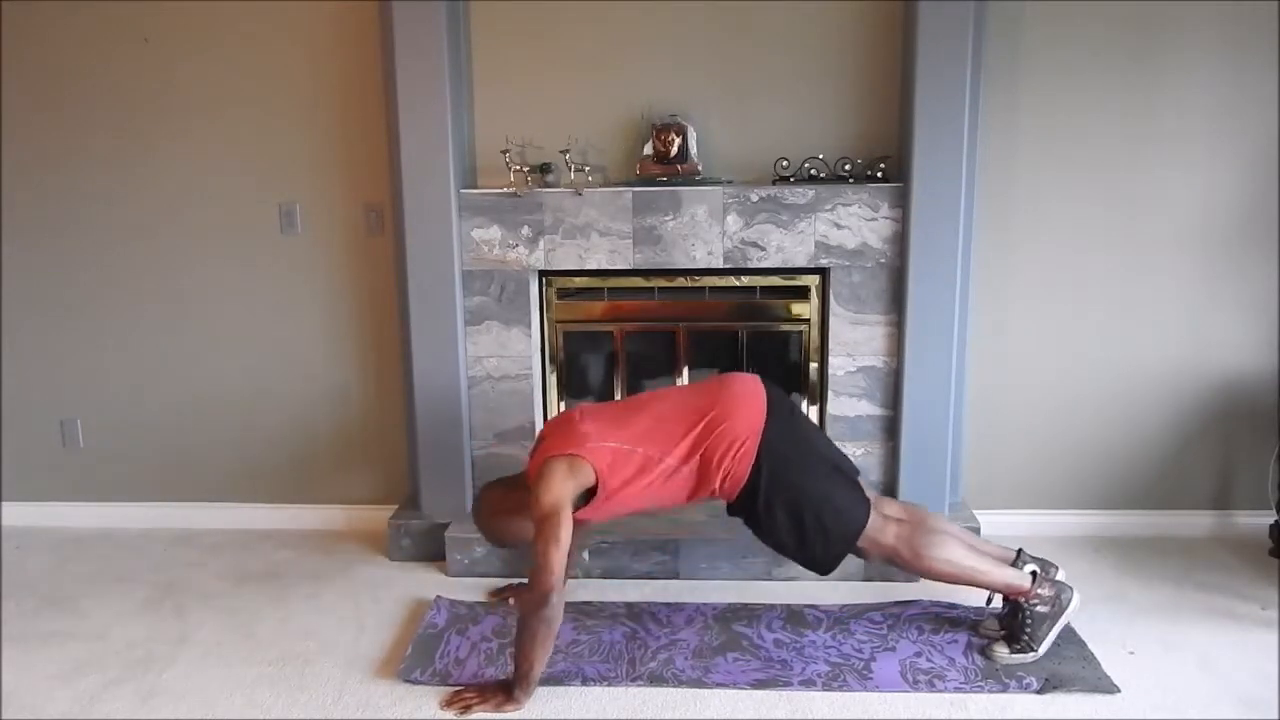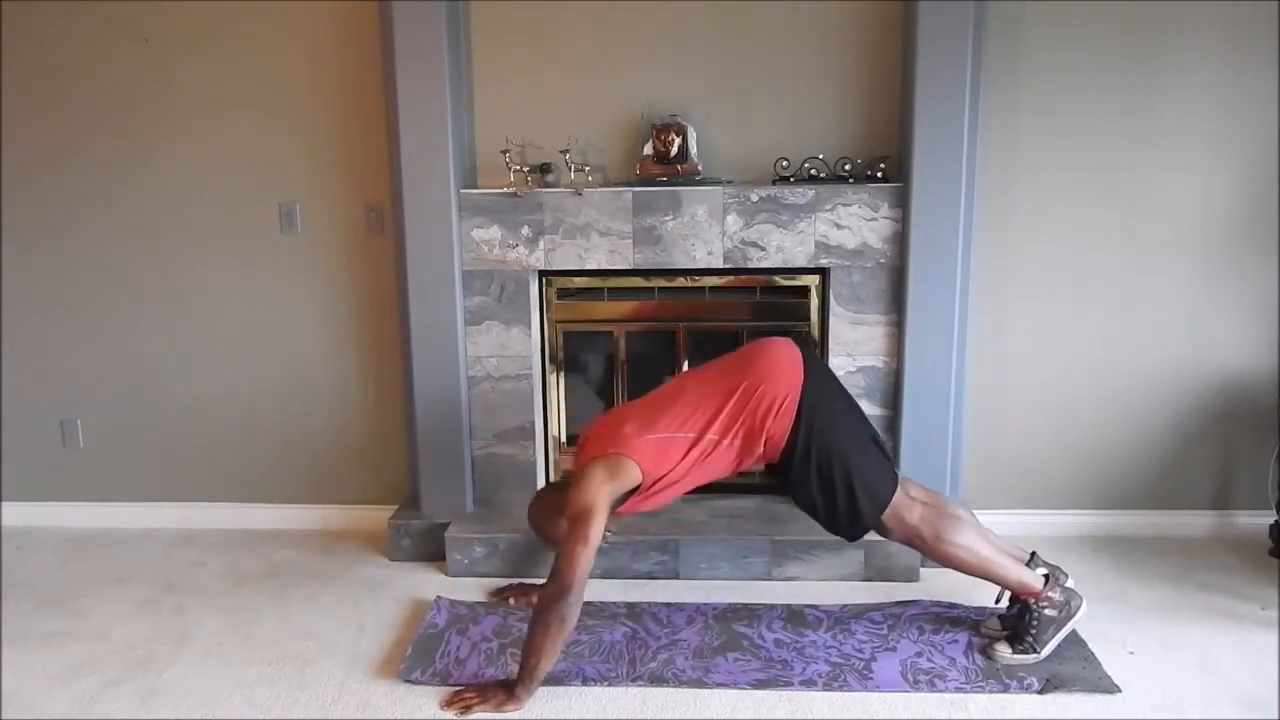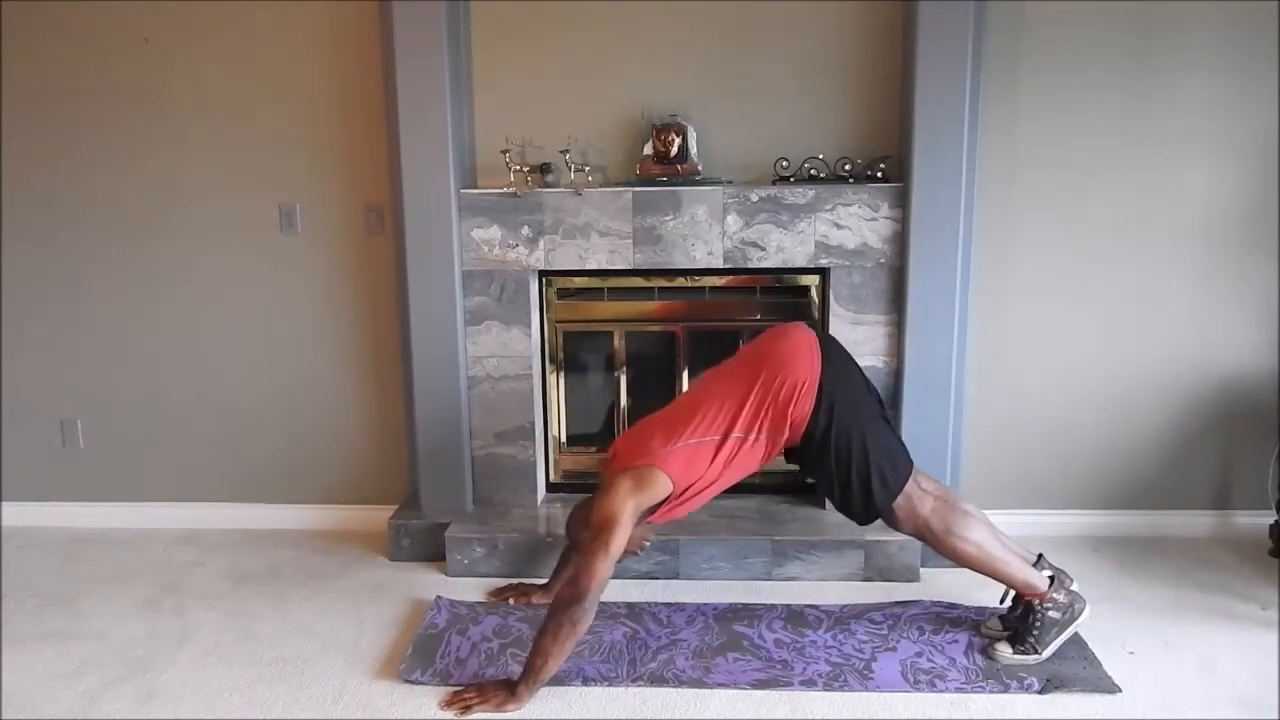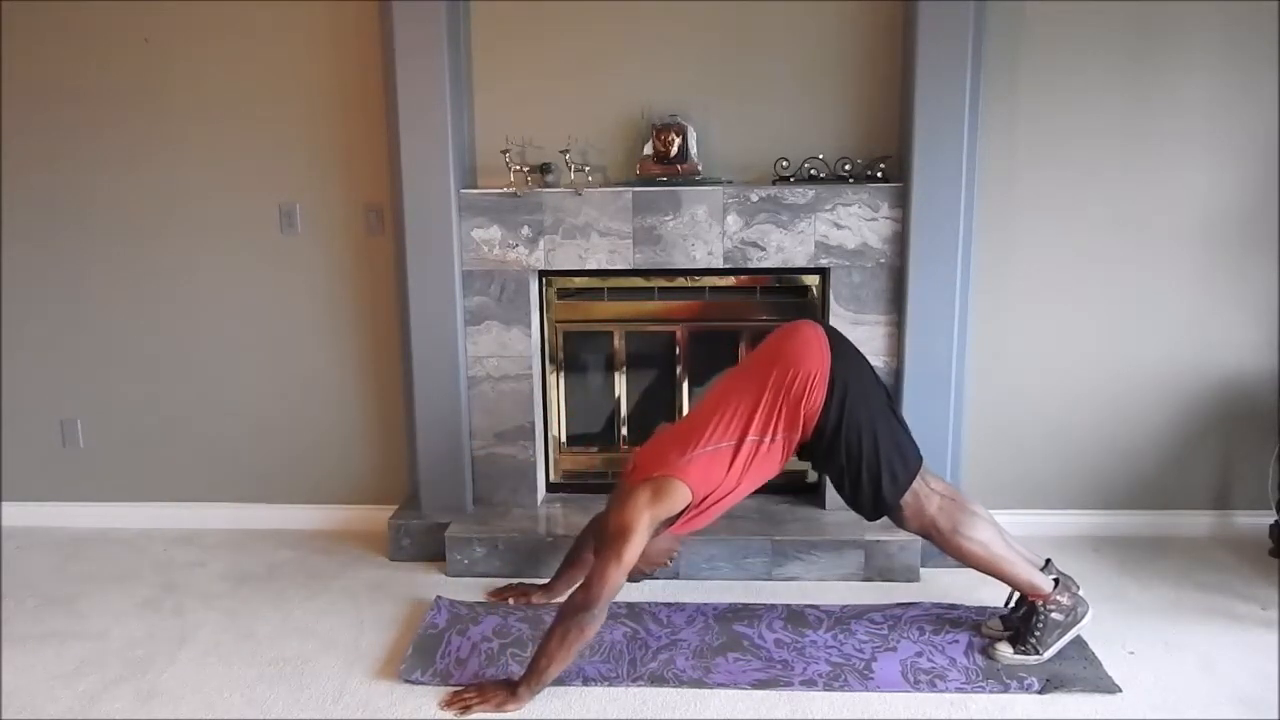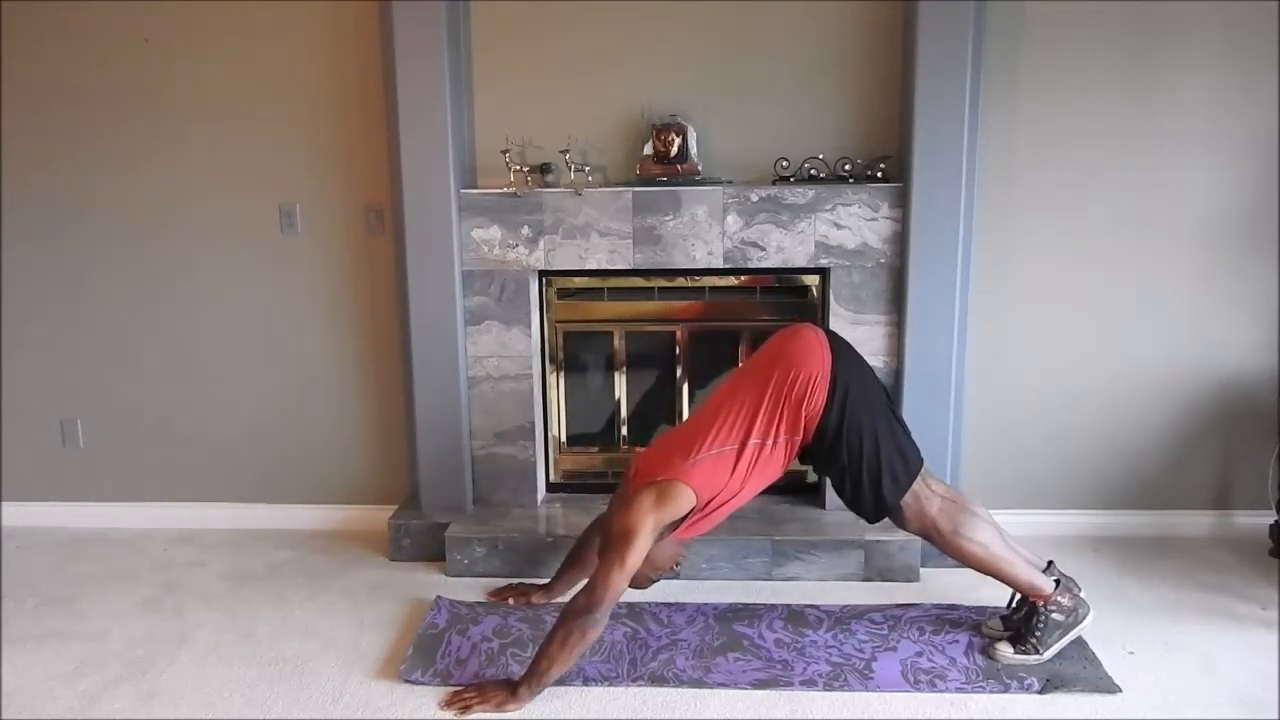
dt=0.3s
person 1, frame 1
left shoulder: (549, 484)
right shoulder: (557, 445)
left elbow: (546, 598)
right wrist: (541, 587)
left hip: (746, 442)
right hip: (748, 409)
left knee: (879, 537)
right knee: (879, 515)
left ankle: (1037, 590)
right ankle: (1025, 569)
person 1, frame 2
left shoulder: (593, 485)
right shoulder: (595, 457)
left elbow: (566, 596)
right wrist: (546, 587)
left hip: (783, 400)
right hip: (781, 372)
left knee: (898, 516)
right knee: (897, 498)
left ankle: (1048, 595)
right ankle: (1034, 574)
person 1, frame 3
left shoulder: (622, 499)
right shoulder: (623, 470)
left elbow: (580, 602)
right elbow: (584, 537)
right wrist: (545, 588)
left hip: (806, 381)
right hip: (801, 361)
left knee: (909, 508)
right knee: (911, 495)
left ankle: (1052, 596)
right ankle: (1037, 578)
person 1, frame 4
left shoulder: (643, 508)
right shoulder: (638, 486)
left elbow: (590, 605)
right elbow: (595, 533)
right wrist: (547, 589)
left hip: (817, 379)
right hip: (809, 361)
left knee: (918, 507)
right knee: (919, 494)
left ankle: (1055, 597)
right ankle: (1040, 583)
person 1, frame 5
left shoulder: (647, 512)
right shoulder: (639, 487)
left elbow: (592, 610)
right elbow: (596, 534)
right wrist: (547, 589)
left hip: (816, 380)
right hip: (808, 364)
left knee: (919, 507)
right knee: (918, 495)
left ankle: (1057, 597)
right ankle: (1039, 581)
